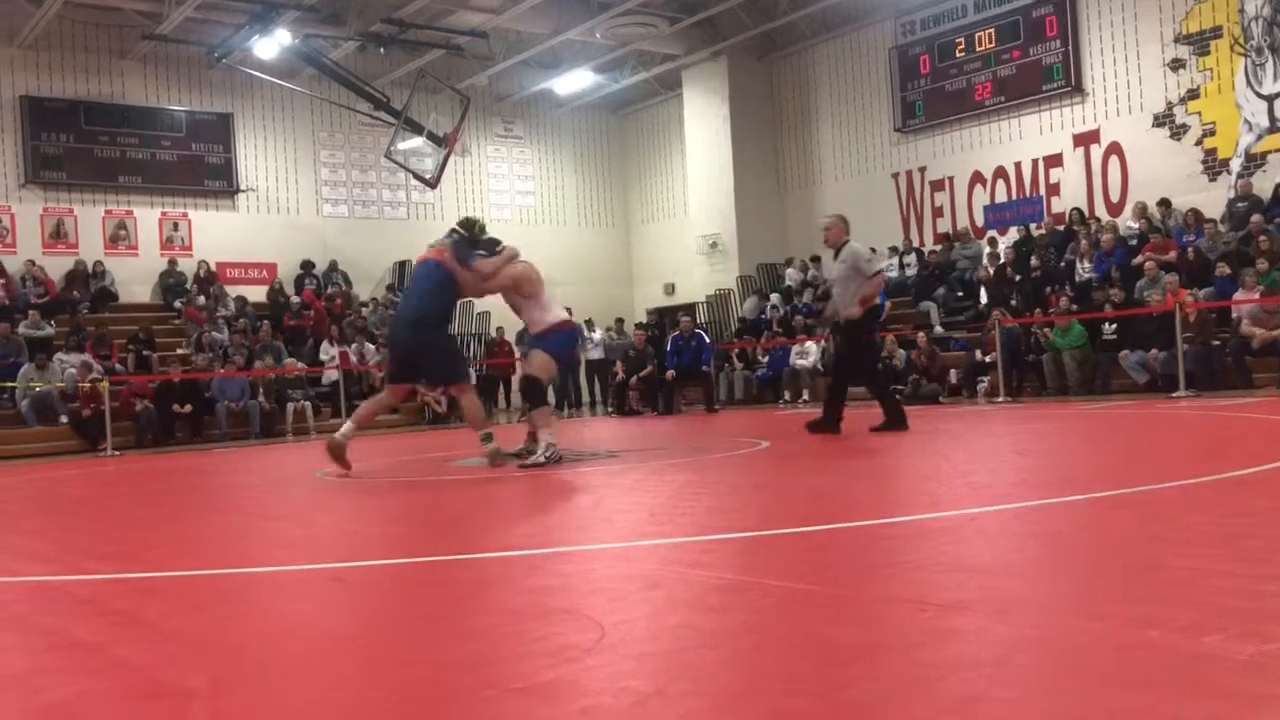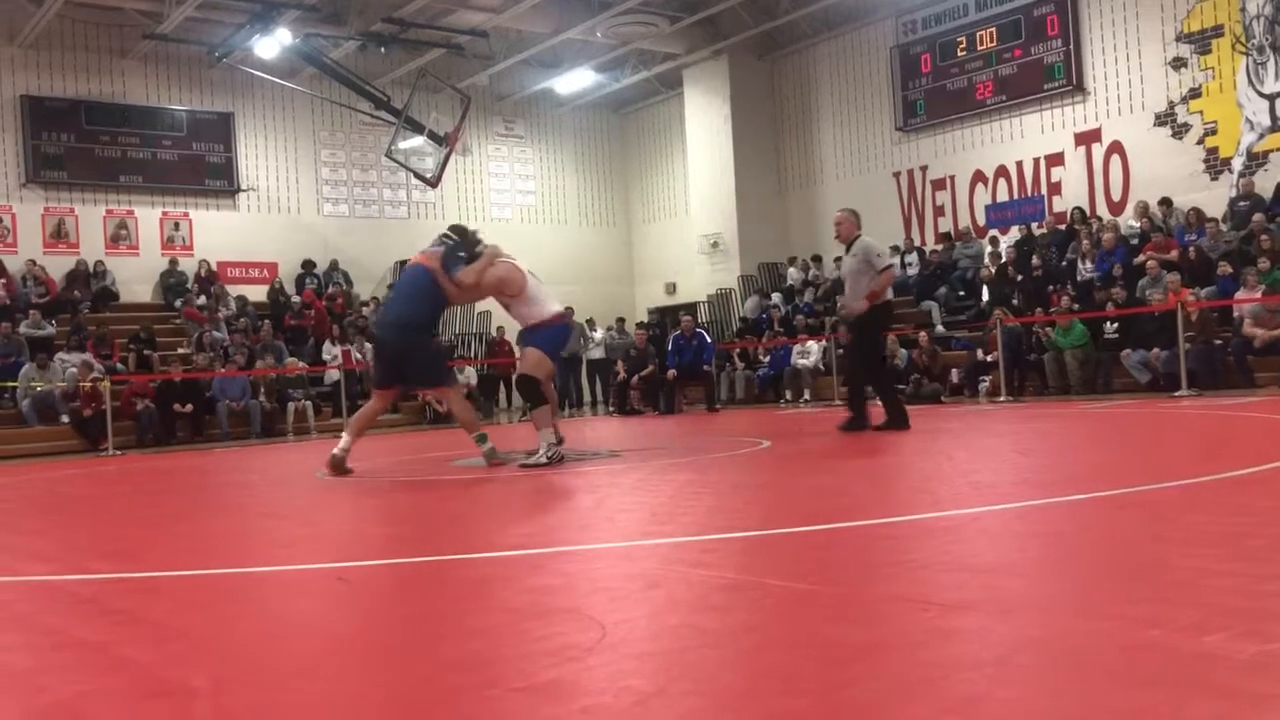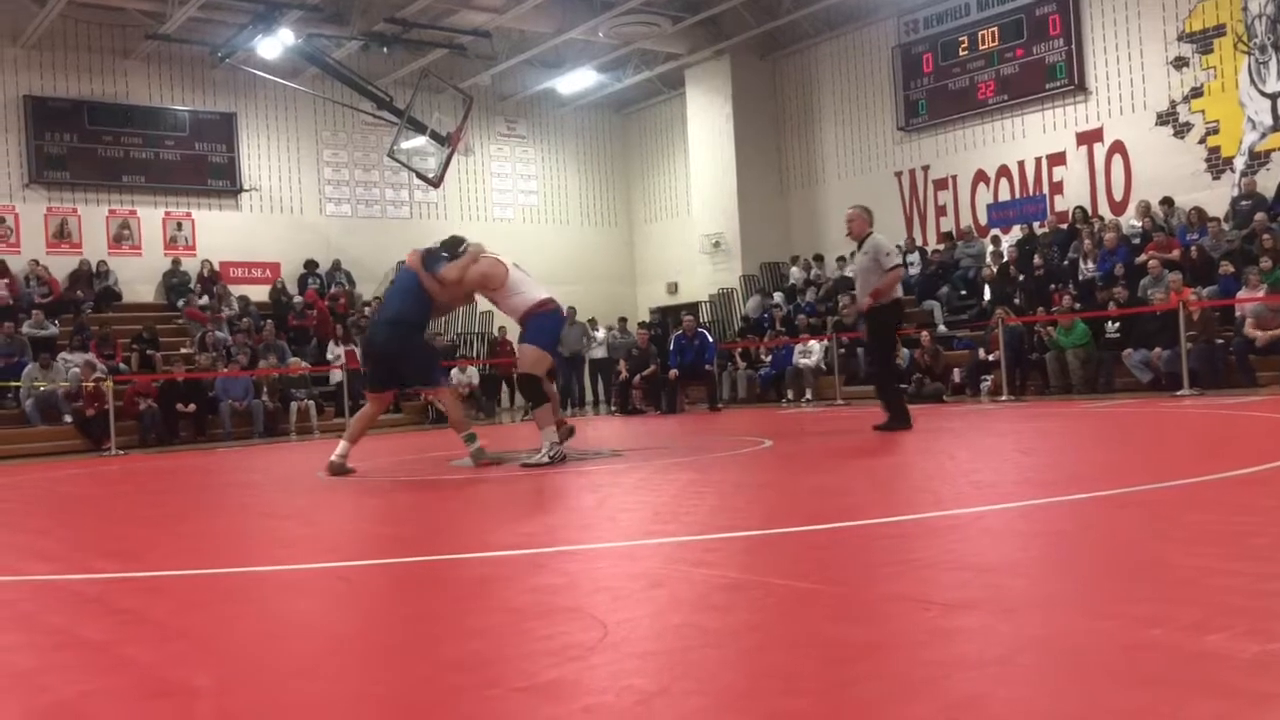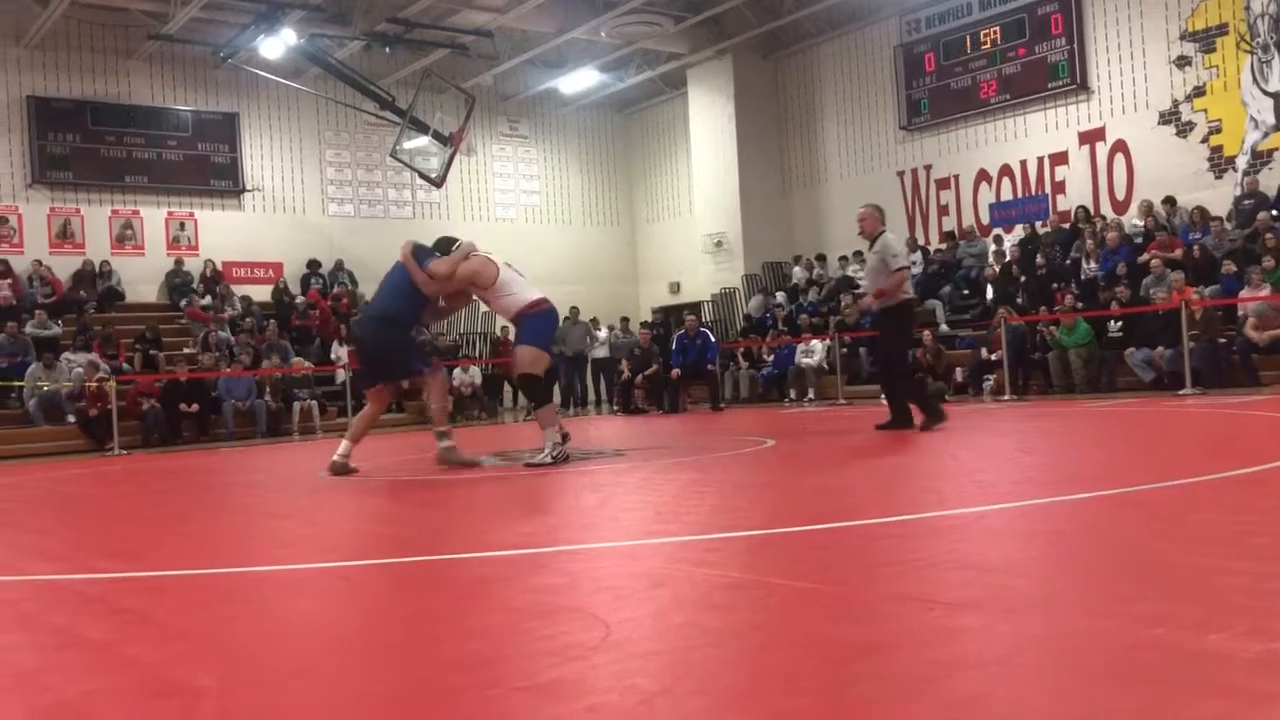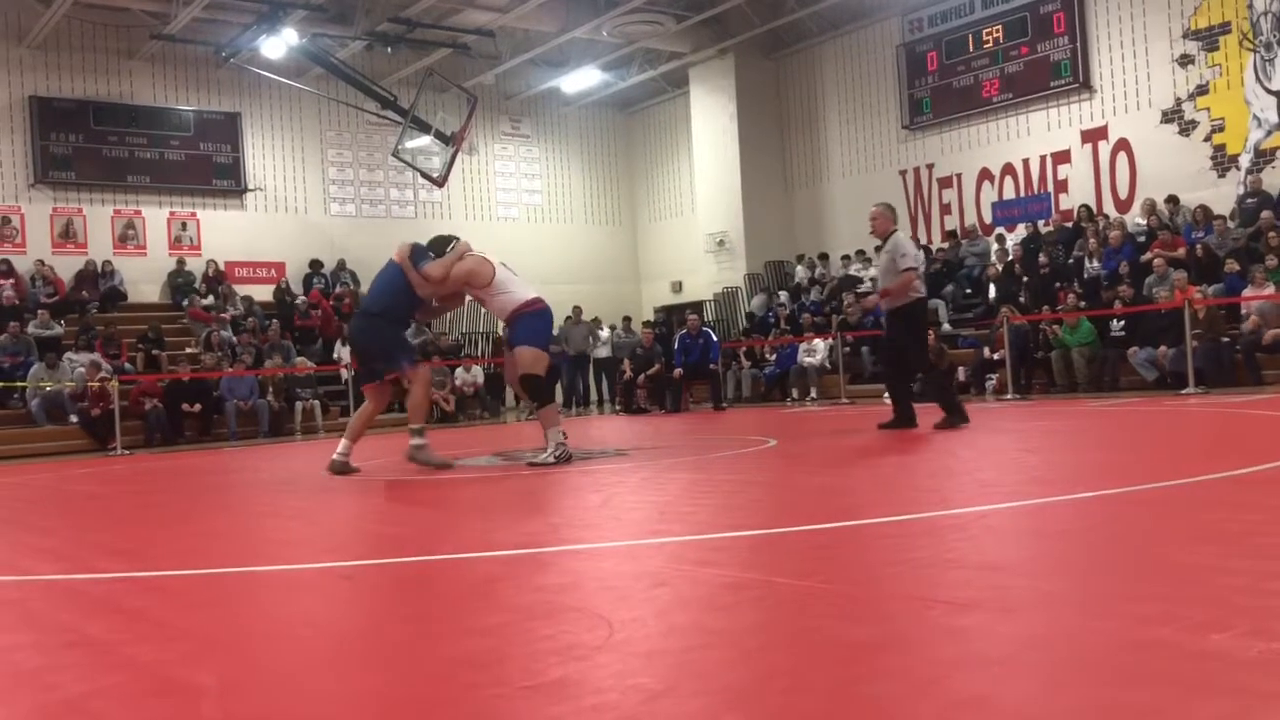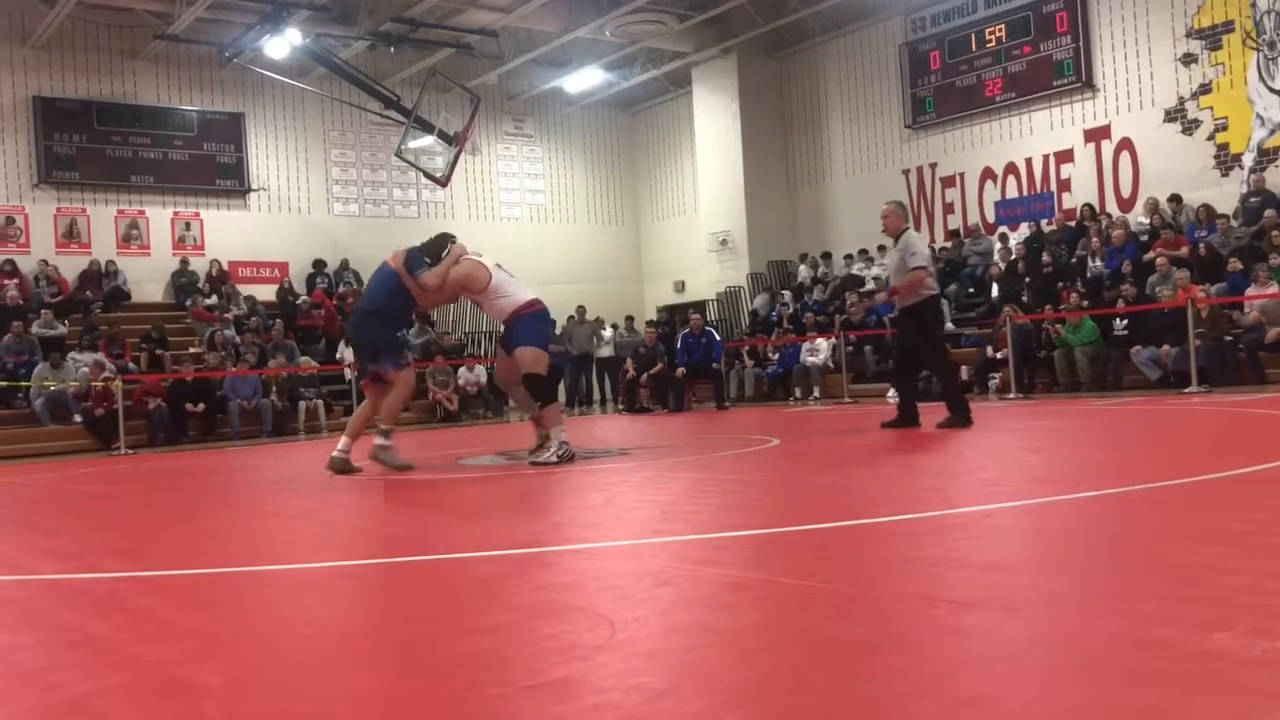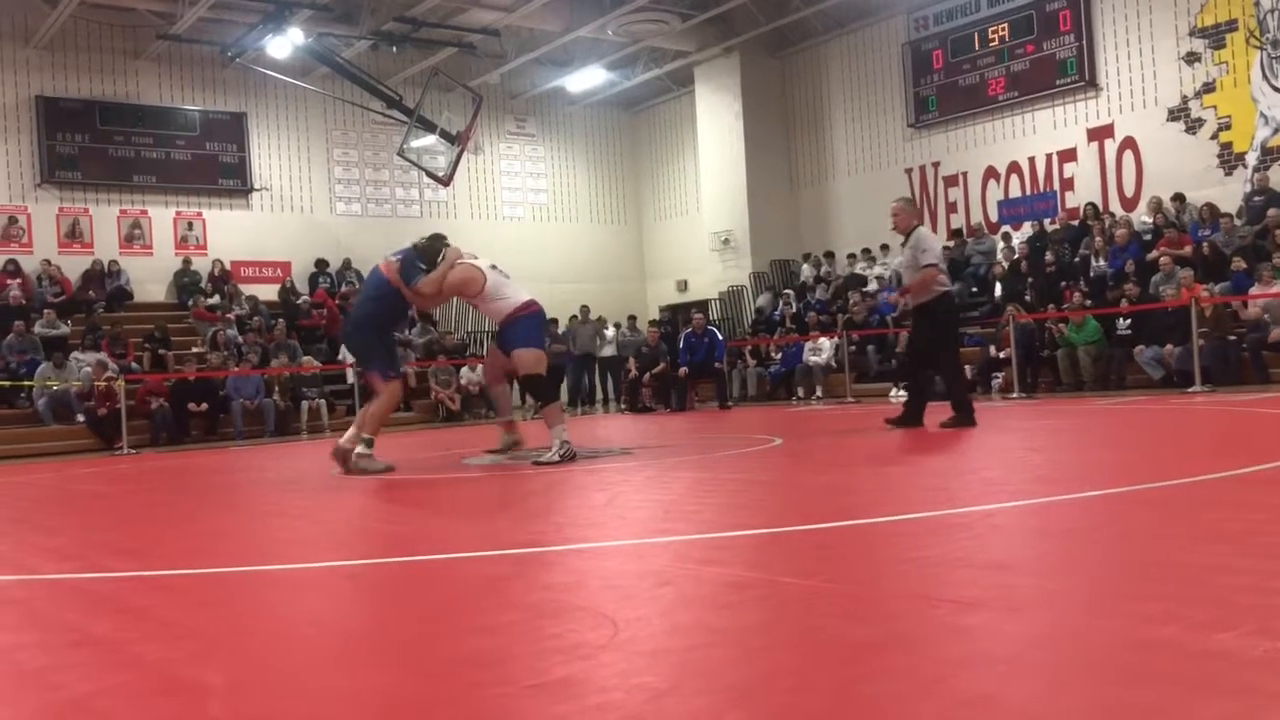
dt=0.1s
person 1, frame 1
left shoulder: (434, 251)
right shoulder: (460, 246)
right elbow: (485, 271)
right wrist: (508, 255)
left hip: (401, 329)
right hip: (428, 331)
left knee: (392, 394)
right knee: (464, 389)
left ankle: (341, 438)
right ankle: (492, 448)
person 1, frame 2
left shoulder: (426, 257)
right shoulder: (448, 255)
right elbow: (467, 280)
right wrist: (488, 258)
left hip: (386, 333)
right hip: (412, 335)
left knee: (380, 400)
right knee: (450, 392)
left ankle: (340, 452)
right ankle: (487, 449)
person 1, frame 3
left shoulder: (421, 263)
right shoulder: (432, 257)
left elbow: (436, 308)
left wrist: (462, 298)
left hip: (376, 336)
right hip: (400, 335)
left knee: (376, 404)
right knee: (445, 392)
left ankle: (338, 458)
right ankle: (477, 451)
person 1, frame 4
right shoulder: (422, 252)
left elbow: (428, 314)
right elbow: (442, 270)
left wrist: (457, 303)
left hip: (365, 331)
right hip: (387, 330)
left knee: (377, 403)
right knee: (436, 378)
left ankle: (340, 458)
right ankle: (446, 448)
person 1, frame 5
left shoulder: (412, 258)
right shoulder: (419, 252)
left elbow: (425, 312)
right elbow: (436, 275)
left wrist: (450, 302)
right wrist: (459, 252)
left hip: (367, 327)
right hip: (376, 325)
left knee: (377, 400)
right knee: (420, 375)
left ankle: (340, 457)
right ankle: (418, 446)
person 1, frame 6
left shoulder: (411, 260)
right shoulder: (414, 257)
left elbow: (425, 296)
right elbow: (431, 284)
right wrist: (454, 256)
left hip: (366, 326)
right hip: (372, 324)
left knee: (377, 397)
right knee: (405, 380)
left ankle: (340, 454)
right ankle: (382, 445)
person 1, frame 7
left shoulder: (409, 259)
right shoulder: (409, 262)
right elbow: (428, 289)
left hip: (374, 331)
right hip: (365, 331)
left knee: (385, 394)
right knee: (392, 390)
left ankle: (345, 445)
right ankle: (362, 455)
person 2, frame 1
left shoulder: (516, 271)
right shoulder: (507, 271)
left elbow: (475, 287)
right elbow: (476, 288)
left hip: (560, 334)
right hip: (543, 333)
left knee: (531, 386)
right knee: (531, 385)
left ankle: (549, 448)
right ankle: (533, 440)
person 2, frame 2
left shoulder: (497, 272)
right shoulder: (499, 267)
left elbow: (462, 295)
right elbow: (469, 293)
left hip: (551, 327)
right hip: (540, 328)
left knee: (525, 383)
right knee: (539, 383)
left ankle: (550, 449)
right ankle: (553, 434)
person 2, frame 3
left shoulder: (480, 268)
right shoulder: (482, 262)
left wrist: (417, 267)
left hip: (543, 317)
right hip: (544, 315)
left knee: (528, 381)
right knee: (538, 379)
left ankle: (553, 447)
right ankle: (560, 426)
person 2, frame 4
left shoulder: (470, 267)
right shoulder: (478, 262)
left elbow: (432, 288)
right elbow: (462, 297)
left wrist: (408, 261)
left hip: (536, 317)
right hip: (531, 318)
left knee: (529, 381)
right knee: (530, 381)
left ankle: (557, 447)
right ankle: (558, 433)
person 2, frame 5
left shoulder: (466, 266)
right shoulder: (473, 262)
left elbow: (428, 291)
right elbow: (454, 298)
left wrist: (405, 263)
left hip: (531, 316)
right hip: (524, 318)
left knee: (530, 381)
right knee: (515, 380)
left ankle: (559, 447)
right ankle: (555, 434)
person 2, frame 6
left shoulder: (462, 271)
right shoulder: (467, 262)
left elbow: (429, 297)
left wrist: (401, 272)
left hip: (529, 317)
right hip: (518, 320)
left knee: (534, 381)
right knee: (505, 378)
left ankle: (562, 446)
right ankle: (544, 430)
person 2, frame 7
left shoulder: (458, 275)
right shoulder: (463, 264)
left elbow: (426, 302)
left wrist: (395, 278)
left hip: (526, 318)
right hip: (514, 321)
left knee: (533, 381)
right knee: (492, 376)
left ankle: (563, 445)
right ankle: (510, 434)
person 3, frame 1
left shoulder: (856, 252)
right shoulder: (835, 260)
left elbow: (880, 278)
left wrist: (861, 305)
right wrist: (830, 313)
left hip: (862, 317)
right hip: (850, 320)
left knee: (842, 368)
right knee: (868, 370)
left ankle: (831, 419)
right ankle: (895, 417)
person 3, frame 2
left shoulder: (867, 245)
right shoulder: (848, 254)
left elbow: (889, 274)
left wrist: (868, 300)
right wrist: (845, 309)
left hip: (875, 313)
right hip: (862, 316)
left knee: (858, 365)
right knee: (873, 368)
left ankle: (859, 416)
right ankle: (896, 416)
person 3, frame 3
left shoulder: (879, 243)
right shoulder: (862, 249)
left elbow: (896, 273)
left wrist: (872, 297)
right wrist: (862, 303)
left hip: (886, 310)
right hip: (875, 312)
left knee: (881, 364)
right knee: (881, 365)
left ankle: (897, 413)
right ankle: (898, 415)
person 3, frame 4
left shoulder: (889, 243)
right shoulder: (875, 248)
left elbow: (902, 275)
left wrist: (874, 297)
right wrist: (871, 301)
left hip: (898, 310)
right hip: (886, 313)
left knee: (897, 366)
right knee: (886, 367)
left ankle: (932, 410)
right ankle: (900, 417)
person 3, frame 5
left shoulder: (900, 242)
right shoulder: (888, 246)
left elbow: (909, 277)
left wrist: (880, 295)
right wrist: (882, 299)
left hip: (910, 310)
right hip: (897, 312)
left knee: (921, 363)
right knee: (893, 366)
left ankle: (954, 412)
right ankle: (903, 415)
person 3, frame 6
left shoulder: (912, 240)
right shoulder: (900, 244)
left elbow: (919, 275)
left wrist: (889, 293)
left hip: (923, 308)
right hip: (910, 310)
left knee: (937, 362)
right knee: (903, 364)
left ankle: (960, 412)
right ankle: (907, 414)
person 3, frame 7
left shoulder: (923, 237)
right shoulder: (910, 241)
left elbow: (930, 273)
left wrist: (901, 293)
right wrist: (906, 296)
left hip: (937, 306)
right hip: (923, 308)
left knee: (947, 361)
right knee: (915, 361)
left ankle: (964, 413)
right ankle: (913, 413)
